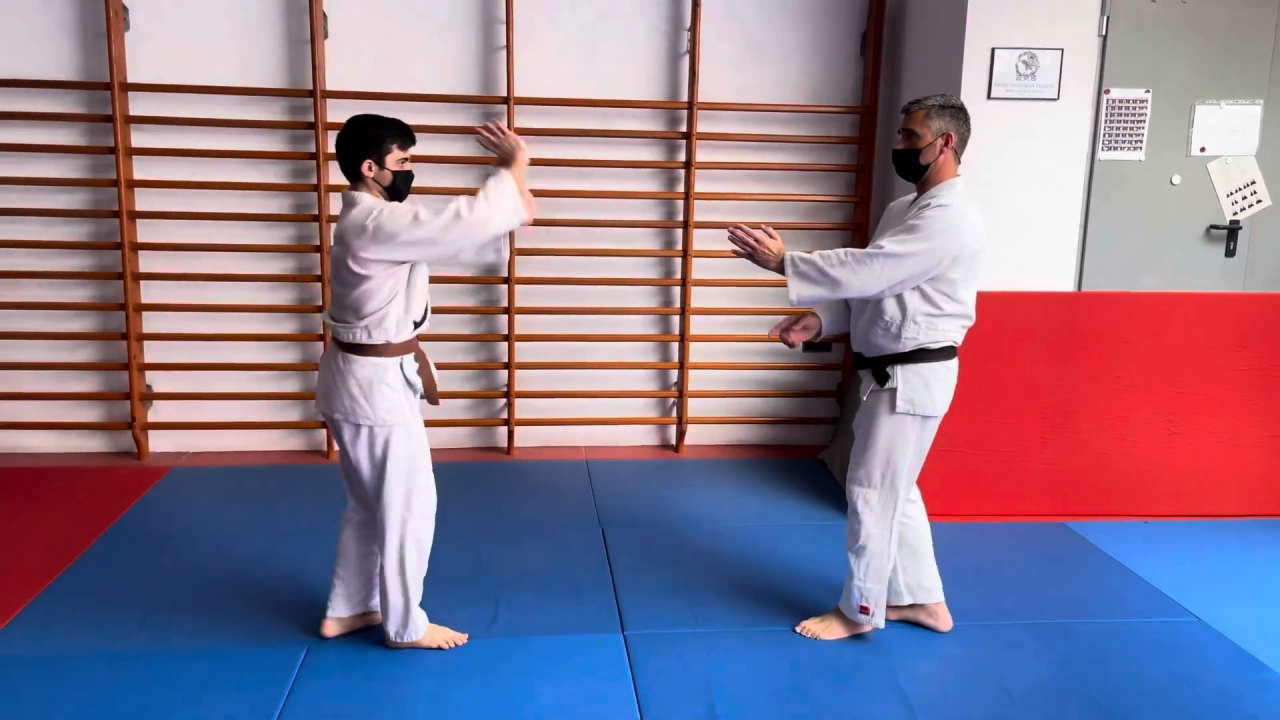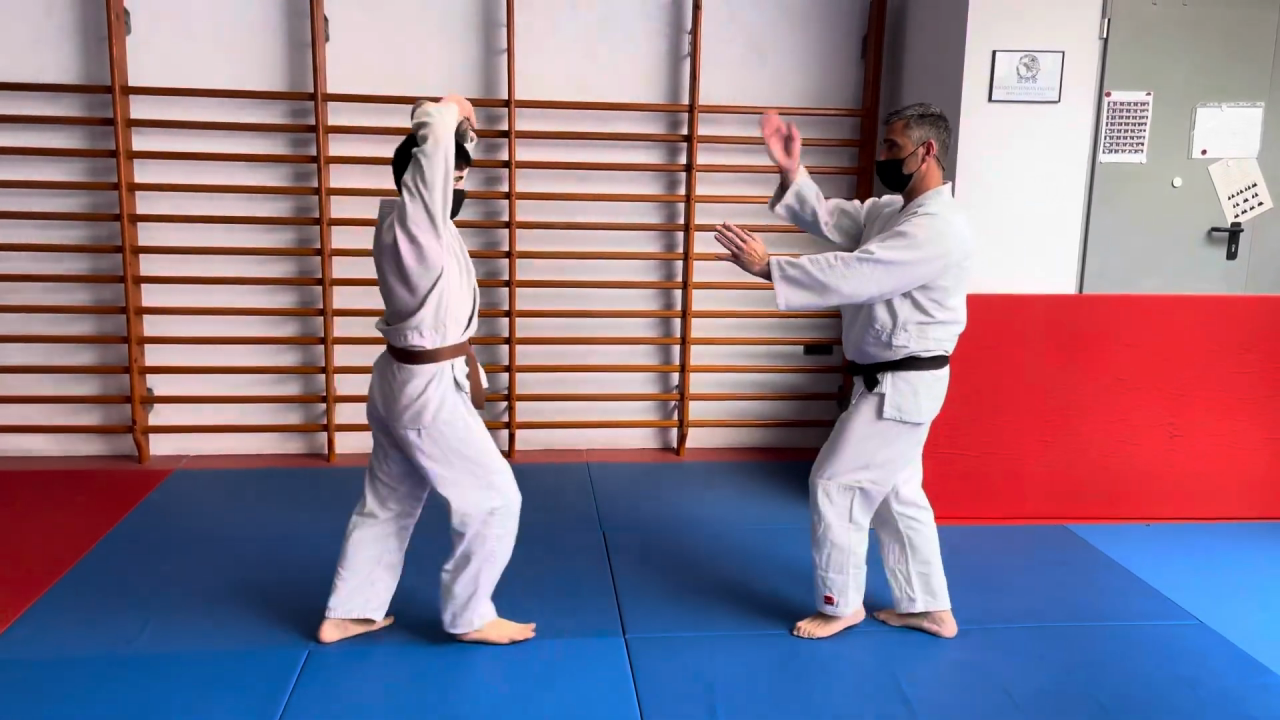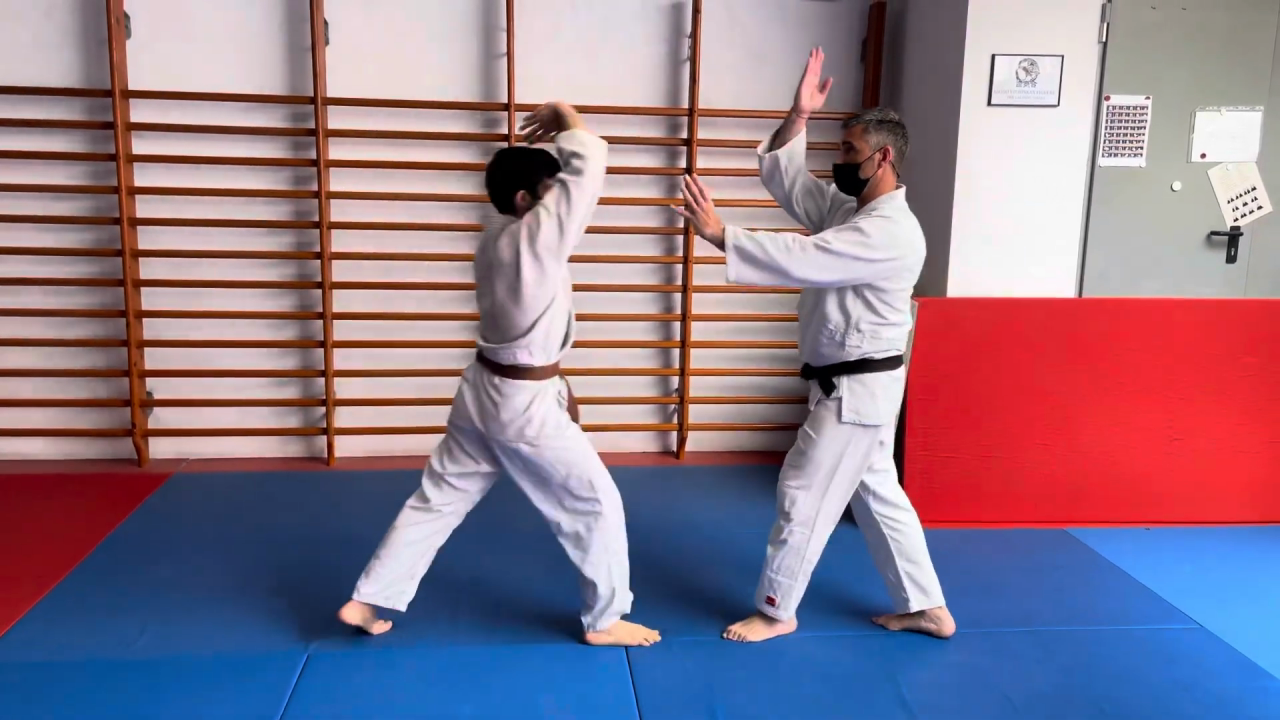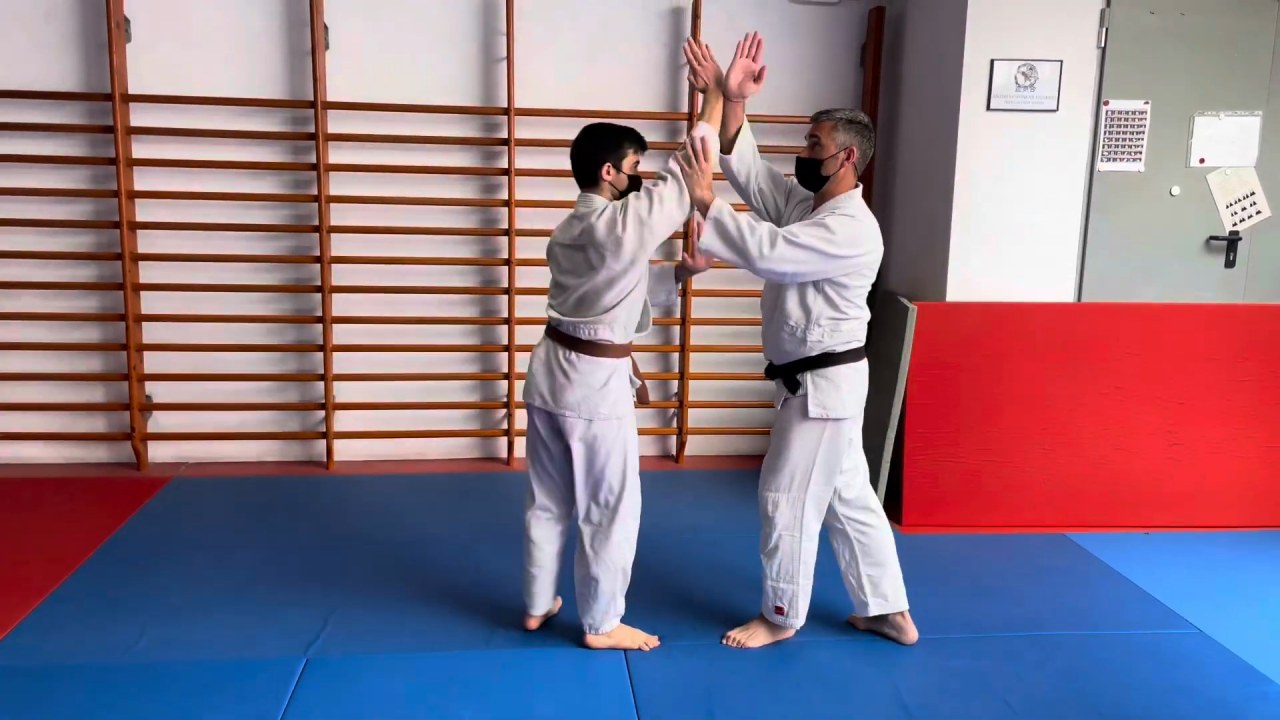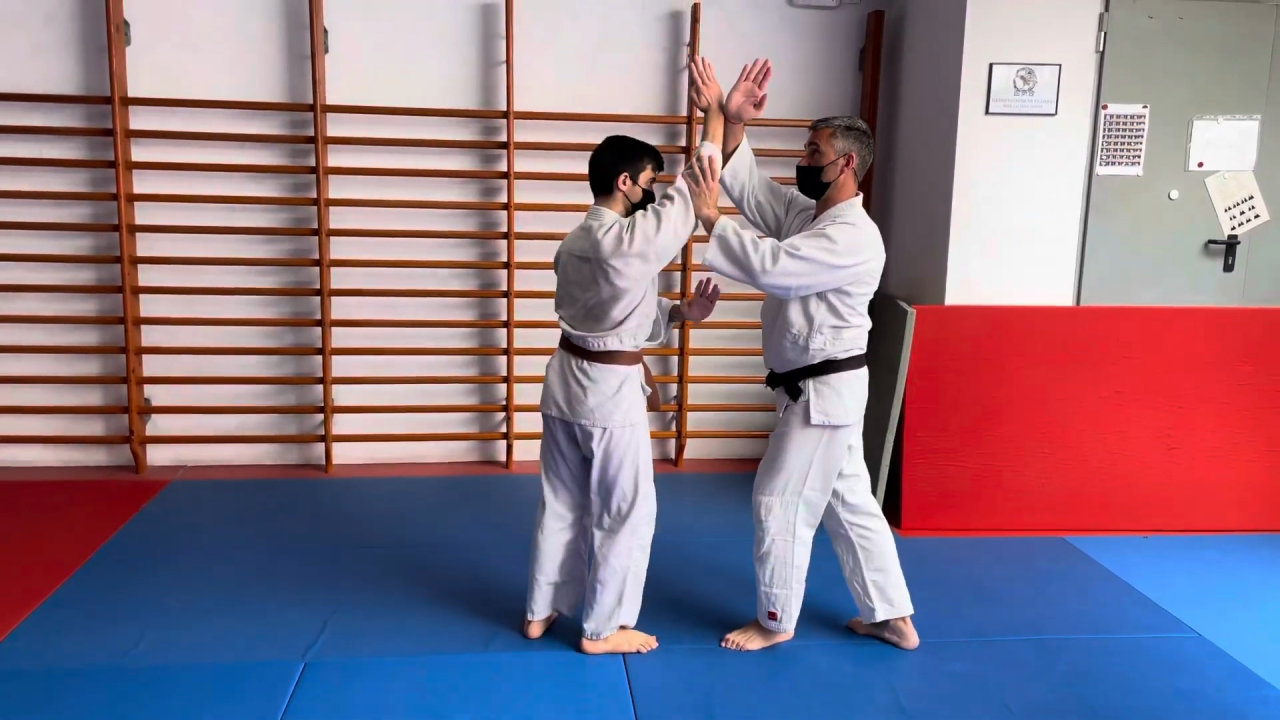
dt=0.3s
person 1, frame 1
left shoulder: (951, 220)
right shoulder: (905, 209)
left elbow: (866, 269)
right elbow: (867, 274)
left wrist: (783, 261)
right wrist: (816, 321)
left hip: (912, 377)
right hip: (892, 372)
left knee: (872, 492)
right knee: (891, 489)
left ankle: (860, 611)
right ankle: (923, 599)
person 1, frame 2
left shoulder: (939, 230)
right shoulder: (887, 211)
left elbow: (853, 274)
right elbow: (826, 218)
left wrist: (769, 266)
right wrist: (791, 170)
left hip: (902, 384)
right hip: (887, 380)
left knee: (835, 484)
right knee: (898, 495)
left ankle: (839, 604)
right ankle: (929, 606)
person 1, frame 3
left shoulder: (891, 233)
right shoulder: (845, 209)
left elbow: (798, 260)
right elbow: (786, 178)
left wrist: (719, 235)
right wrist: (797, 116)
left hip: (857, 389)
right hip: (852, 384)
left knee: (803, 496)
right knee: (878, 494)
left ankle: (775, 611)
right ankle: (926, 607)
person 1, frame 4
left shoulder: (851, 229)
right shoulder: (804, 203)
left elbow: (768, 250)
right elbow: (748, 168)
left wrist: (706, 202)
right wrist: (732, 100)
left hip: (823, 383)
right hip: (819, 380)
left knee: (788, 500)
right knee: (850, 497)
left ankle: (781, 616)
right ankle: (889, 611)
person 1, frame 5
left shoulder: (854, 236)
right shoulder: (803, 212)
left elbow: (772, 267)
right elbow: (746, 183)
left wrist: (712, 221)
right wrist: (732, 123)
left hip: (824, 392)
right hip: (821, 388)
left knee: (780, 503)
right knee: (849, 503)
left ankle: (775, 620)
right ankle: (892, 617)
person 2, frame 1
left shoulder: (367, 216)
right shoulder: (379, 222)
left elbow: (456, 233)
right elbow: (465, 221)
left wrist: (508, 212)
right wrist: (513, 168)
left hip: (358, 372)
right hip: (375, 381)
left knee: (370, 505)
right knee: (407, 505)
left ankle: (347, 610)
right ankle: (405, 623)
person 2, frame 2
left shoulder: (403, 221)
right shoulder: (412, 218)
left elbow: (446, 136)
right elbow: (431, 146)
left wrist: (454, 117)
right wrist: (440, 115)
left hip: (404, 382)
right hip: (431, 391)
left knee: (386, 504)
right knee: (495, 499)
left ankle: (346, 612)
right ankle: (468, 615)
person 2, frame 3
left shoulder: (497, 235)
right shoulder: (536, 237)
left elbow: (564, 184)
right elbow: (587, 170)
left wrist: (552, 126)
right wrist: (563, 117)
left hip: (483, 393)
right hip: (528, 404)
left knee: (435, 501)
right knee: (597, 506)
left ankle: (369, 600)
right ankle: (603, 621)
person 2, frame 4
left shoulder: (566, 231)
right shoulder: (625, 222)
right elbow: (688, 172)
left wrist: (681, 270)
right wrist: (714, 98)
left hip: (550, 371)
right hip: (597, 382)
left knee: (547, 499)
right knee: (610, 508)
left ankle: (536, 602)
right ankle: (601, 622)
person 2, frame 5
left shoulder: (574, 242)
right shoulder: (633, 240)
right elbow: (693, 192)
left wrist: (678, 313)
right wrist: (716, 118)
left hip: (566, 382)
right hip: (611, 393)
left knee: (561, 505)
right knee: (626, 513)
left ankle: (540, 611)
right ankle: (603, 628)
